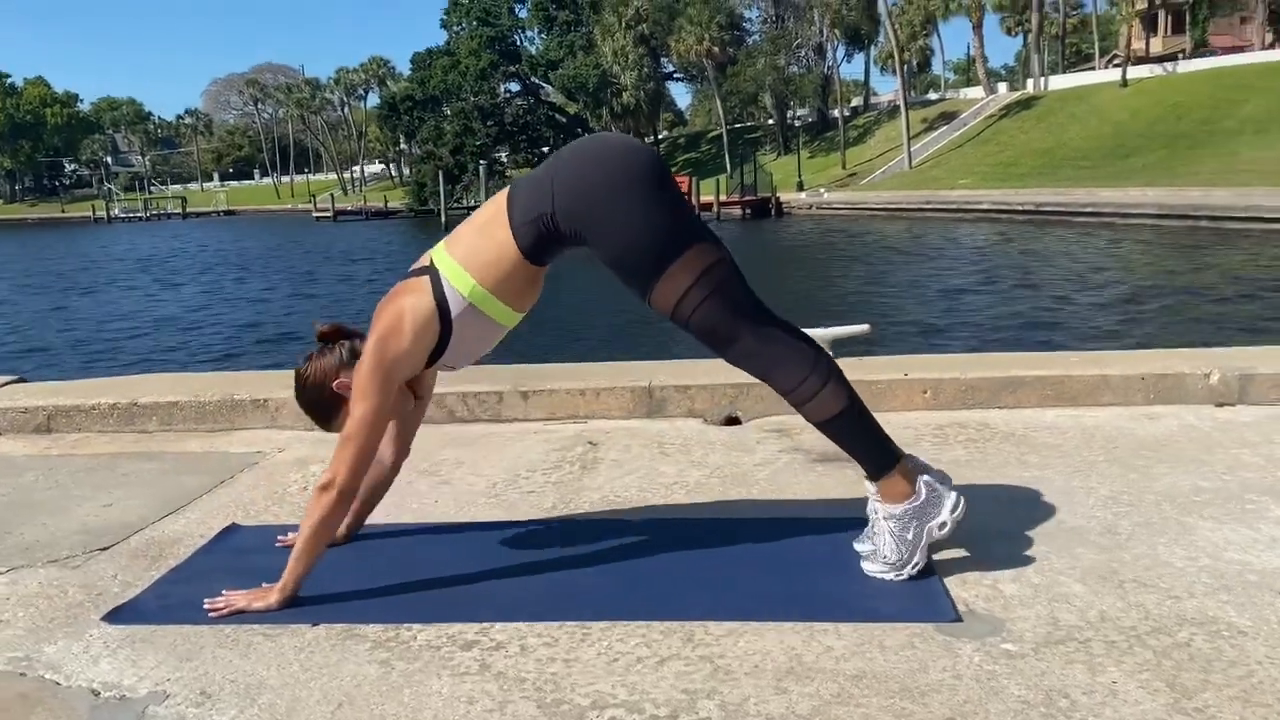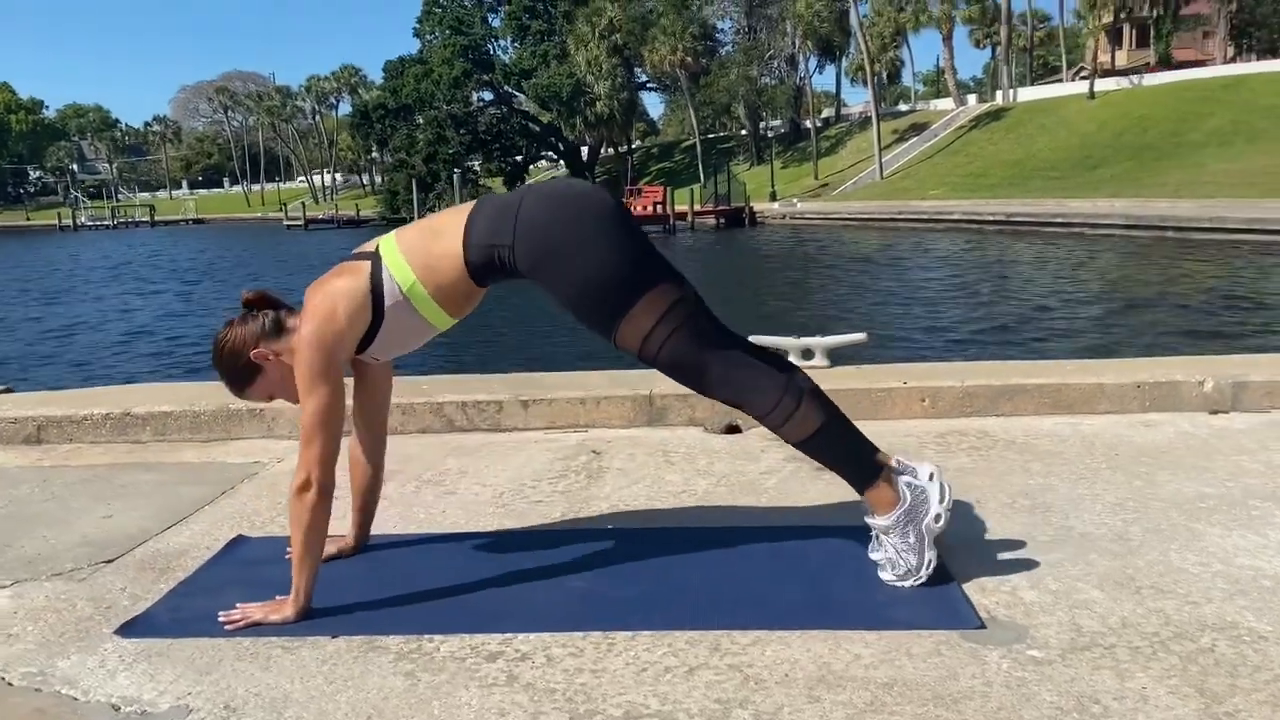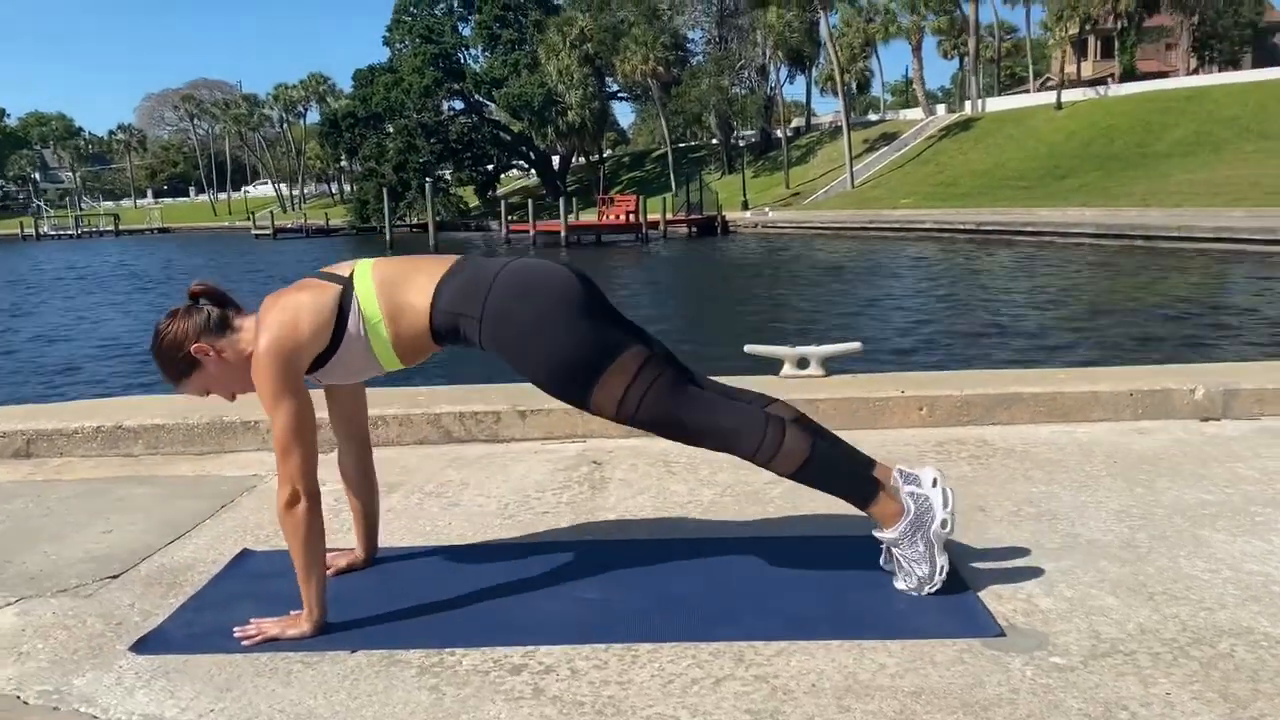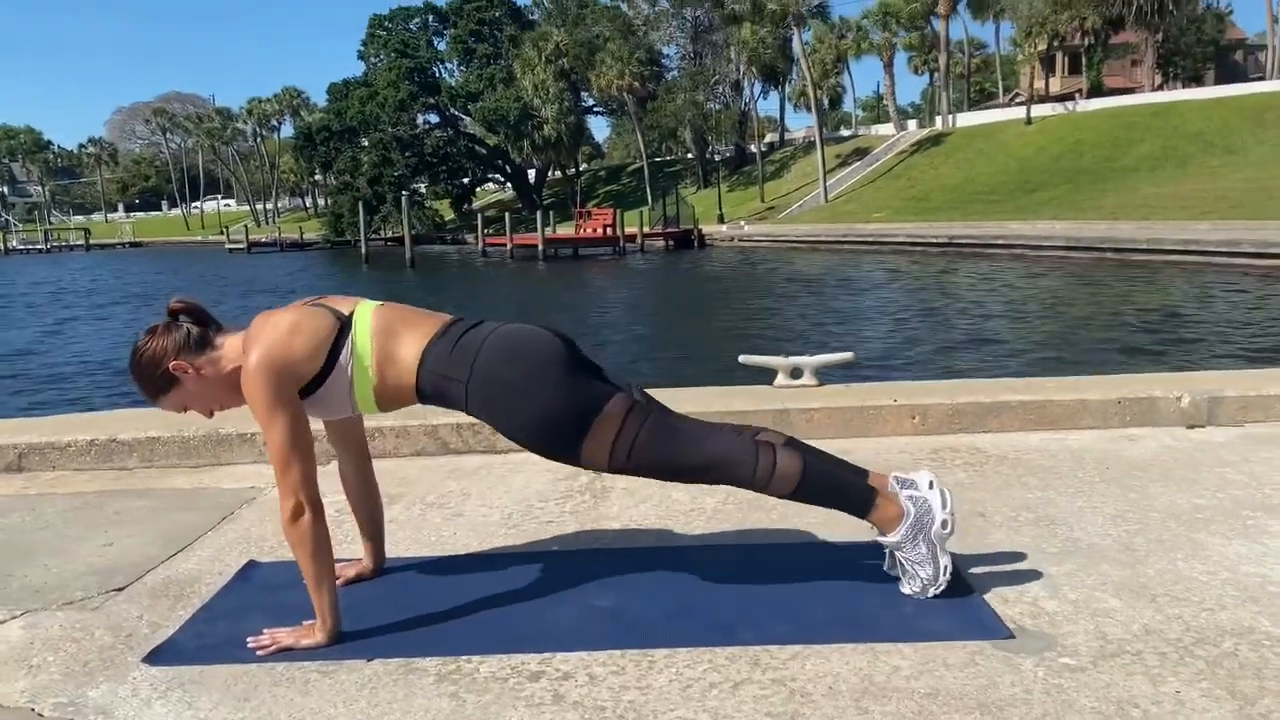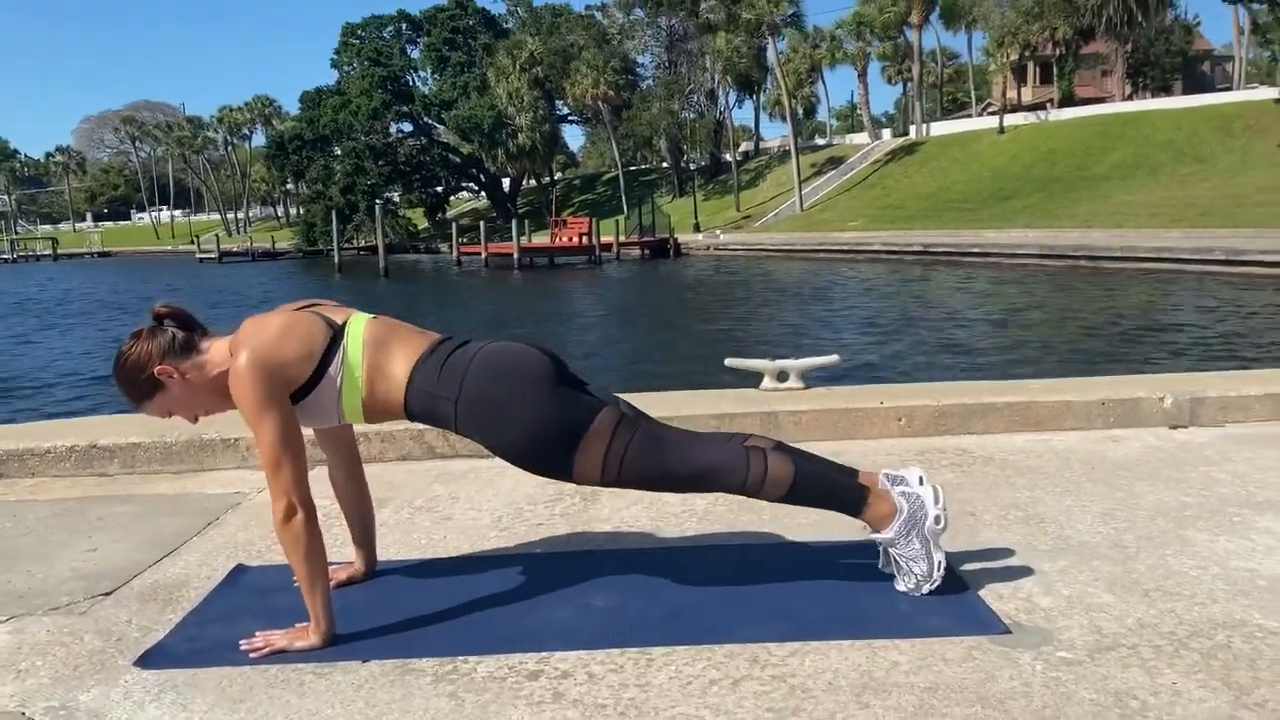
dt=0.3s
person 1, frame 1
left shoulder: (387, 347)
right shoulder: (411, 339)
left elbow: (339, 478)
right elbow: (394, 447)
left wrist: (281, 590)
right wrist: (346, 526)
left hip: (595, 188)
right hip: (600, 177)
left knee: (744, 335)
right knee: (749, 329)
left ankle: (904, 491)
right ankle: (897, 480)
person 1, frame 2
left shoulder: (315, 332)
right shoulder: (351, 315)
left elbow: (312, 475)
right elbow: (370, 433)
left wrist: (295, 599)
right wrist: (356, 533)
left hip: (552, 227)
right hip: (560, 218)
left knee: (714, 367)
right knee: (723, 352)
left ankle: (892, 498)
right ankle: (894, 477)
person 1, frame 3
left shoulder: (272, 343)
right shoulder: (309, 327)
left elbow: (295, 490)
right elbow: (353, 444)
left wrist: (310, 612)
right wrist: (366, 547)
left hip: (516, 309)
right hip: (526, 290)
left knee: (695, 414)
right knee: (701, 397)
left ankle: (894, 504)
right ankle: (893, 485)
person 1, frame 4
left shoulder: (261, 363)
right shoulder: (295, 335)
left elbow: (298, 502)
right elbow: (350, 448)
left wrist: (322, 622)
right wrist: (373, 556)
left hip: (506, 378)
right hip: (516, 356)
left knee: (694, 452)
right knee: (692, 439)
left ankle: (897, 509)
right ankle: (892, 490)
person 1, frame 5
left shoulder: (250, 365)
right shoulder: (286, 337)
left elbow: (290, 504)
right elbow: (342, 453)
left wrist: (318, 624)
right wrist: (364, 560)
left hip: (493, 399)
right hip: (504, 373)
left knee: (683, 463)
right knee: (683, 450)
left ankle: (887, 506)
right ankle: (880, 487)
